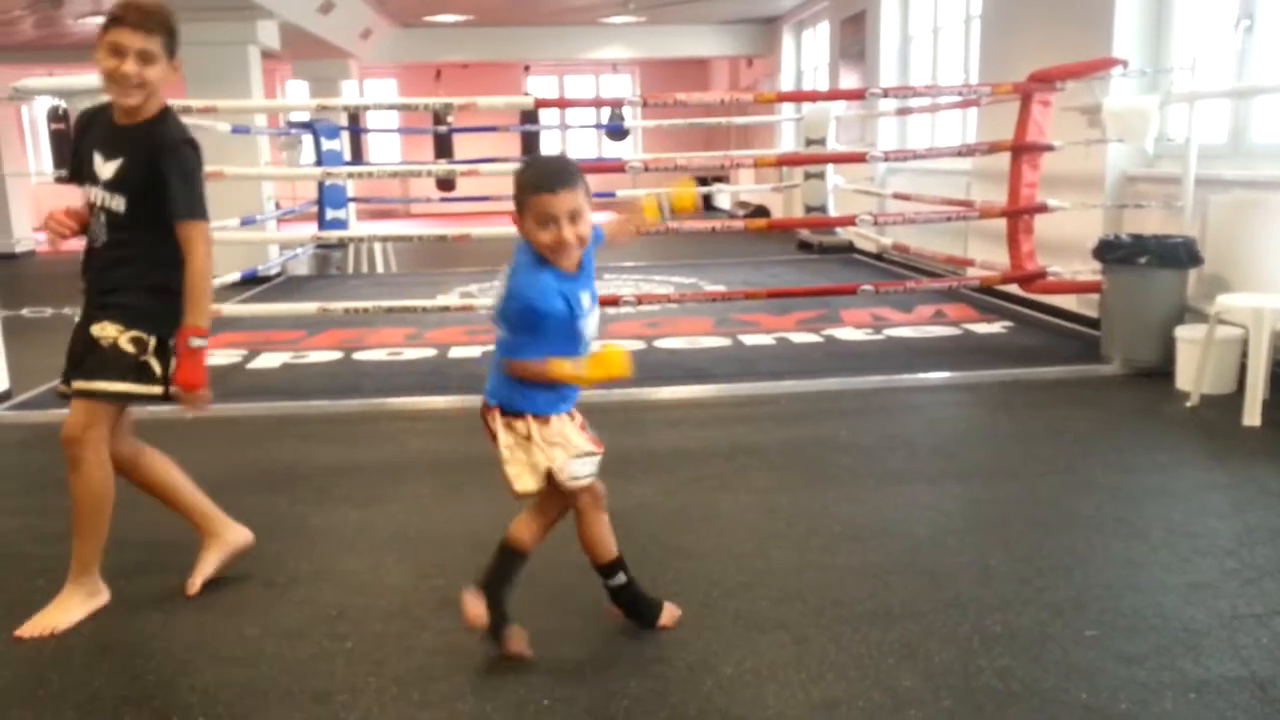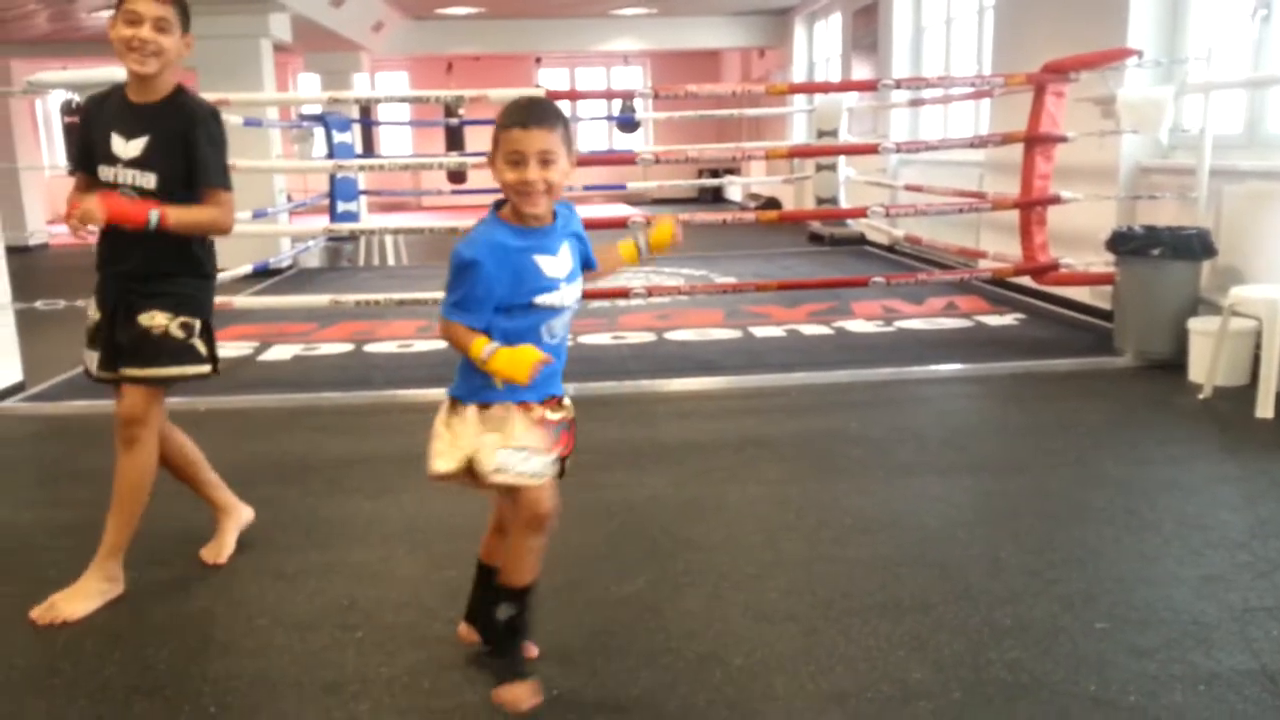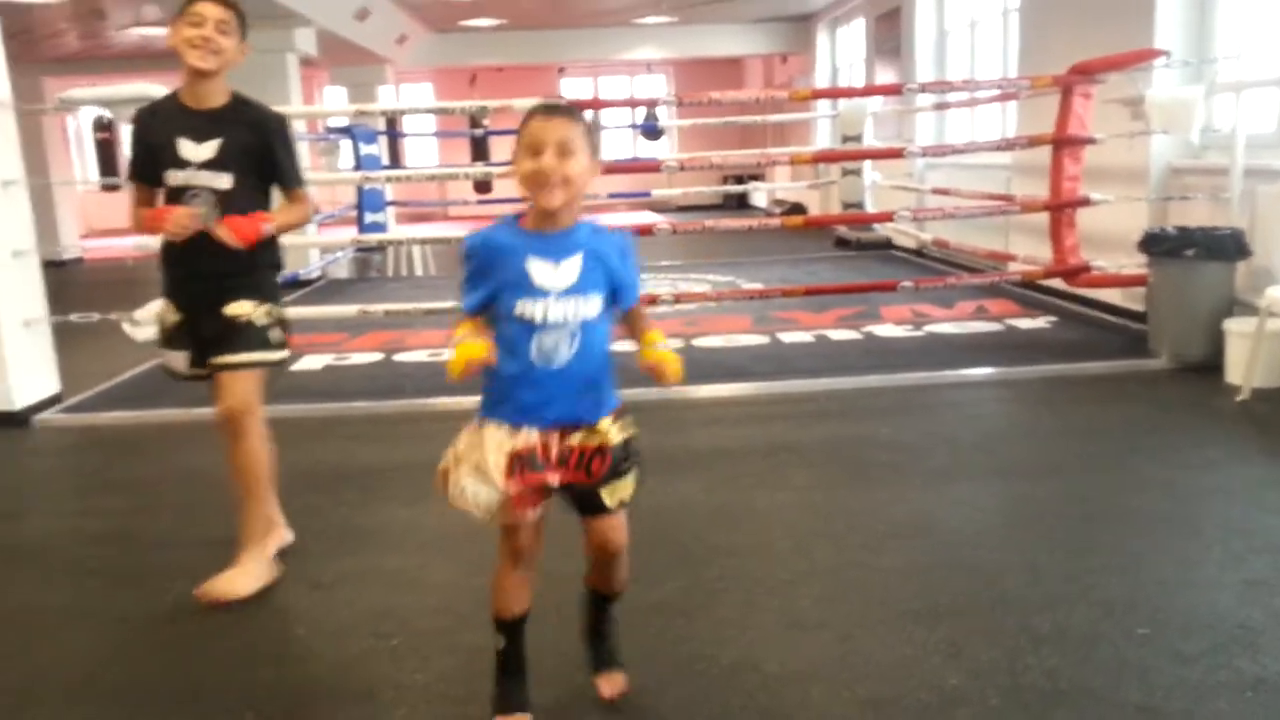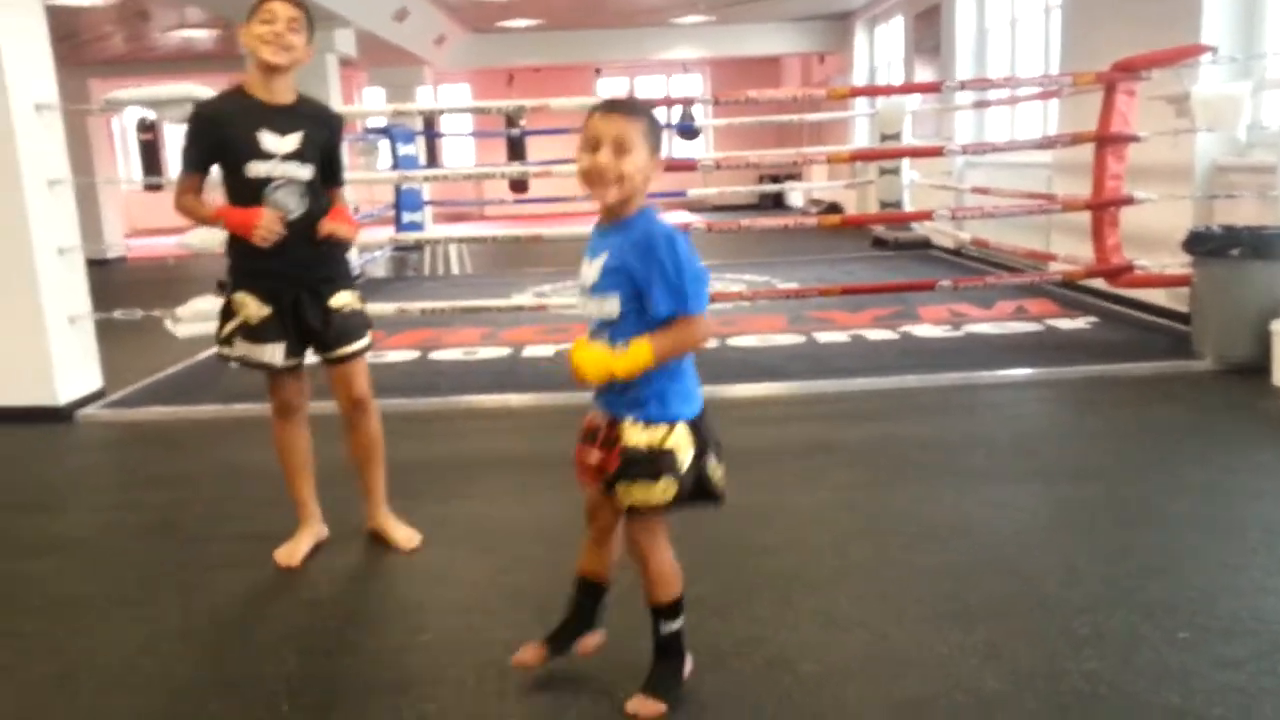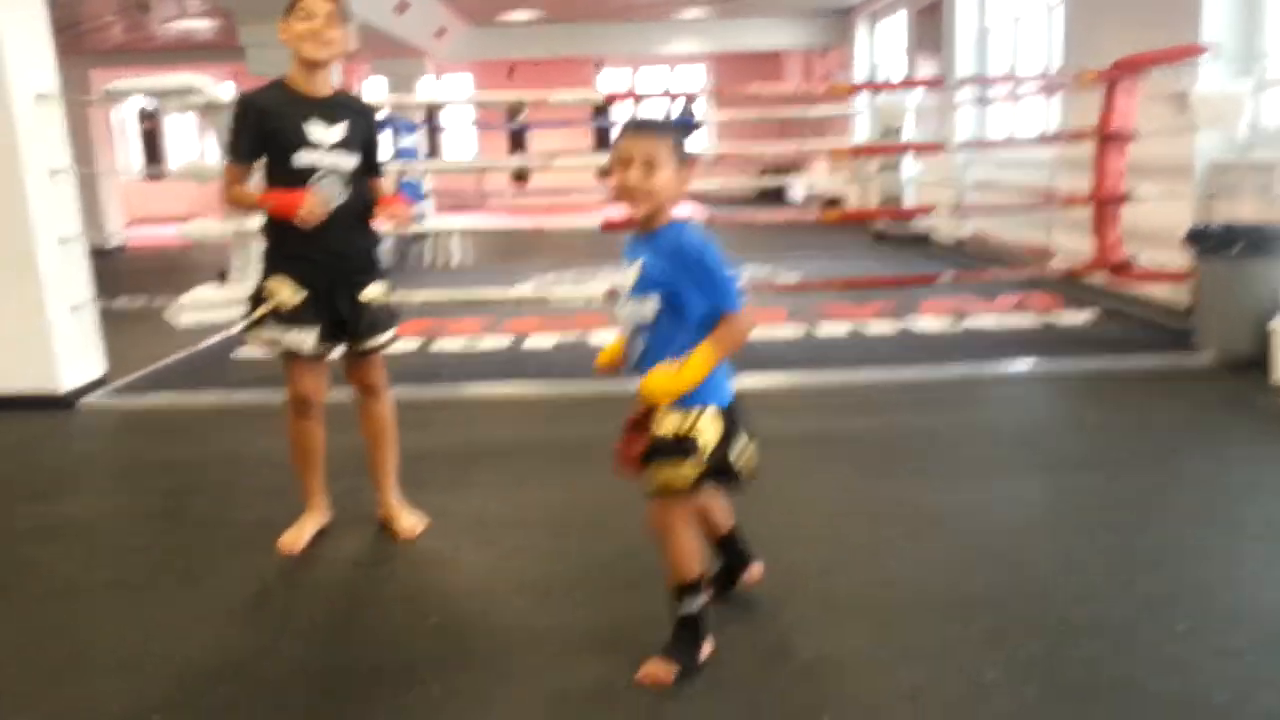
dt=0.3s
person 1, frame 1
left shoulder: (170, 146)
right shoulder: (89, 125)
left elbow: (196, 250)
left wrist: (191, 344)
right wrist: (69, 221)
left hip: (145, 309)
right hip: (105, 305)
left knee: (82, 433)
right knee: (108, 441)
left ankle: (84, 583)
right ankle: (219, 529)
person 1, frame 2
left shoulder: (195, 117)
right shoulder: (98, 110)
left elbow: (220, 215)
right elbow: (81, 189)
left wrist: (138, 213)
right wrist: (79, 210)
left hip: (174, 286)
right hip: (116, 284)
left knee: (135, 420)
right knee: (149, 418)
left ankle: (103, 573)
right ankle: (230, 509)
person 1, frame 3
left shoulder: (260, 124)
right shoulder: (152, 121)
left elbow: (301, 205)
right elbow: (141, 207)
left wrist: (257, 225)
right wrist: (161, 220)
left hip: (245, 283)
right hip: (186, 287)
left knee: (239, 409)
right knee: (239, 411)
left ankle: (255, 552)
right ankle: (271, 524)
person 1, frame 4
left shoulder: (322, 120)
right shoulder: (216, 114)
right elbow: (186, 199)
left wrist: (341, 219)
right wrist: (236, 219)
left hip: (326, 275)
right hip: (260, 281)
left knee: (357, 395)
right knee: (286, 401)
left ankle: (380, 512)
right ankle: (309, 520)
person 1, frame 5
left shoulder: (360, 113)
right shoulder: (261, 105)
right elbow: (232, 189)
left wrist: (391, 204)
right wrist: (280, 201)
left hip: (357, 266)
right hip: (295, 268)
left knee: (372, 384)
right knee: (305, 393)
left ankle: (390, 498)
right ankle: (315, 506)
person 2, frame 1
left shoulder: (573, 252)
right shoulder: (533, 294)
left elbow: (608, 230)
right elbow: (515, 363)
right wrist: (584, 371)
left hip: (547, 408)
right hip: (532, 411)
left knee: (551, 502)
right knee: (588, 497)
left ankle: (489, 597)
right ankle: (629, 597)
person 2, frame 2
left shoulder: (566, 221)
right shoulder: (482, 252)
right elbow: (456, 326)
left wrist: (643, 245)
right wrist: (496, 357)
left hip: (545, 398)
right hip: (498, 403)
left knee: (517, 514)
right knee: (528, 510)
left ankle: (483, 618)
right ankle: (508, 648)
person 2, frame 3
left shoulder: (610, 246)
right shoulder: (491, 245)
left elbow: (630, 312)
right elbow: (476, 316)
left wrist: (656, 349)
right wrist: (469, 346)
left hip: (592, 420)
right hip: (512, 424)
left knee: (609, 539)
right knee: (519, 544)
left ankle: (601, 631)
person 2, frame 4
left shoulder: (657, 240)
right shoulder: (601, 234)
left elbow: (691, 331)
left wrist: (615, 362)
right wrist: (586, 351)
left hip: (659, 414)
right hip: (616, 411)
left knee: (643, 535)
right knee: (601, 520)
left ankle: (672, 659)
right ankle: (577, 628)
person 2, frame 5
left shoulder: (689, 247)
right shoulder: (637, 243)
left elbow: (736, 321)
left wrist: (682, 374)
right wrist: (619, 349)
left hip: (693, 402)
right hip: (662, 401)
left knee: (671, 511)
right knee: (691, 494)
left ankle: (691, 635)
right ankle: (739, 563)
